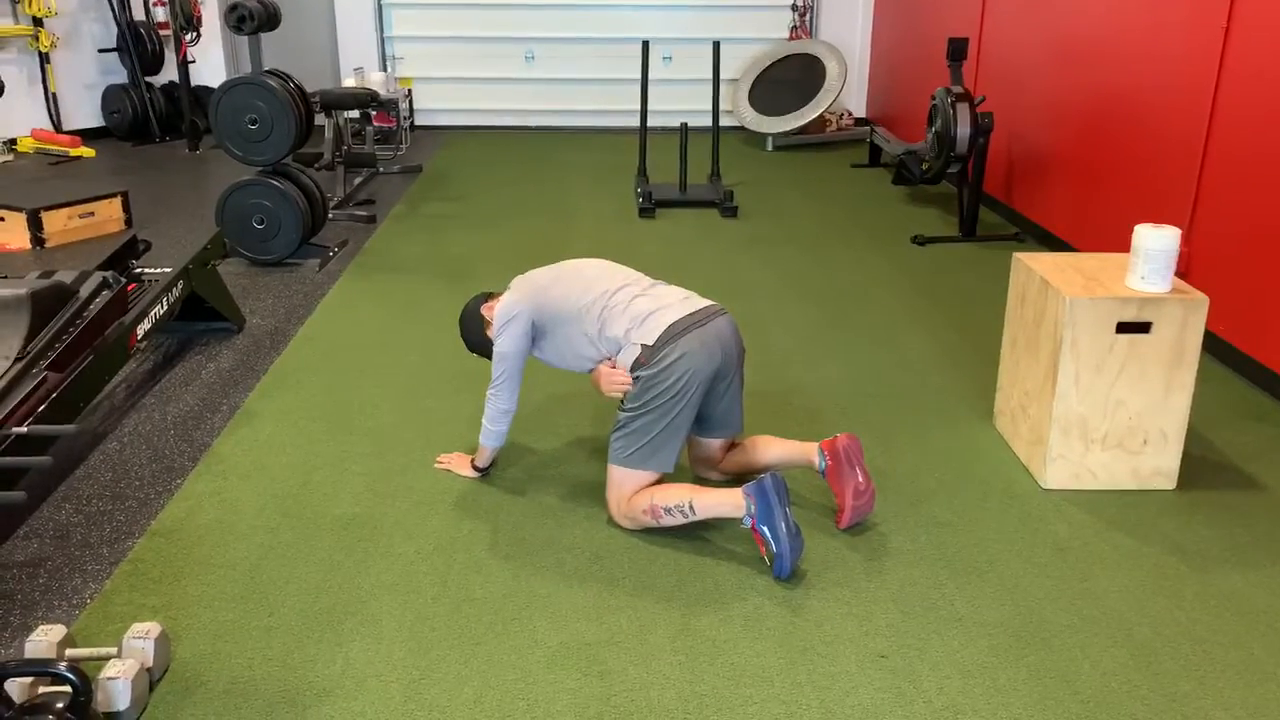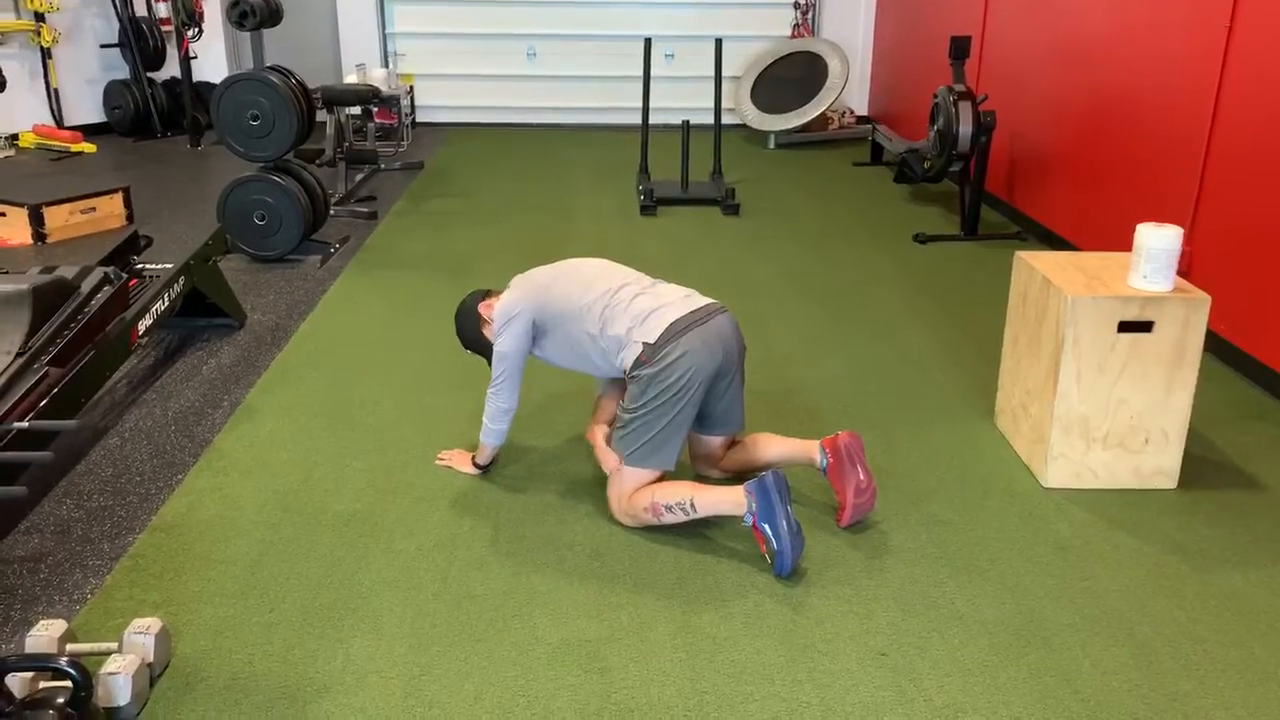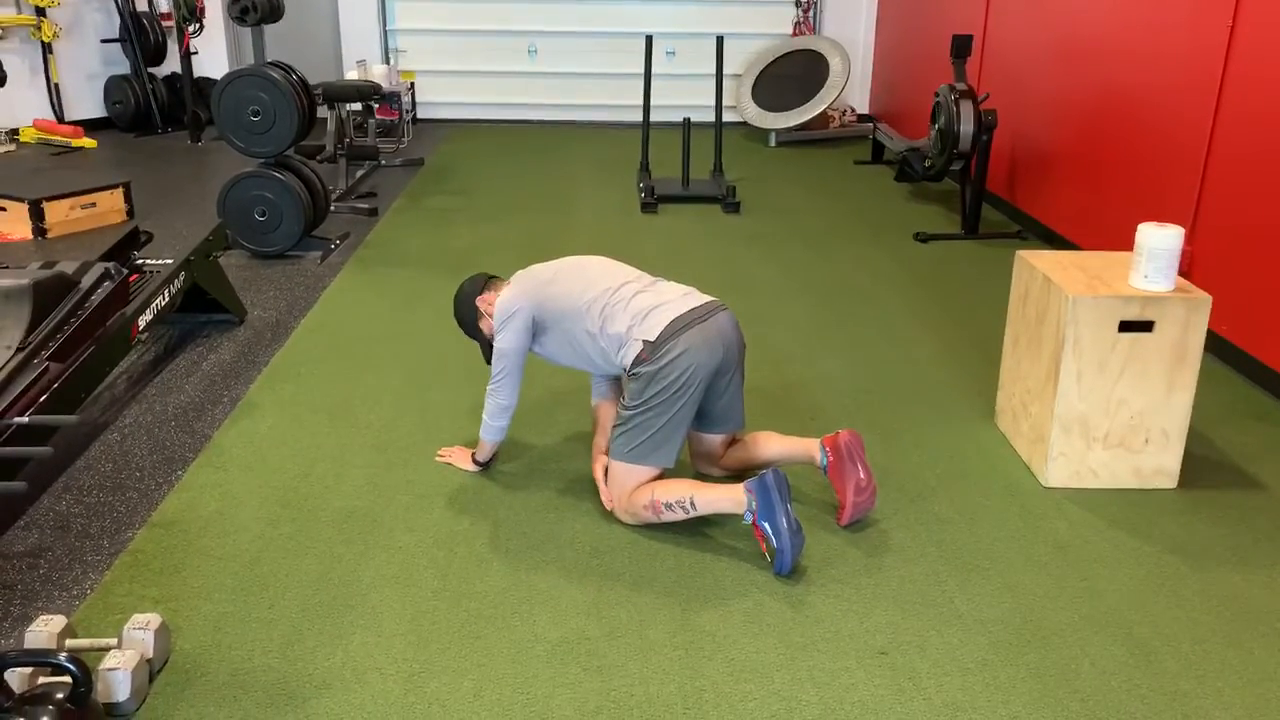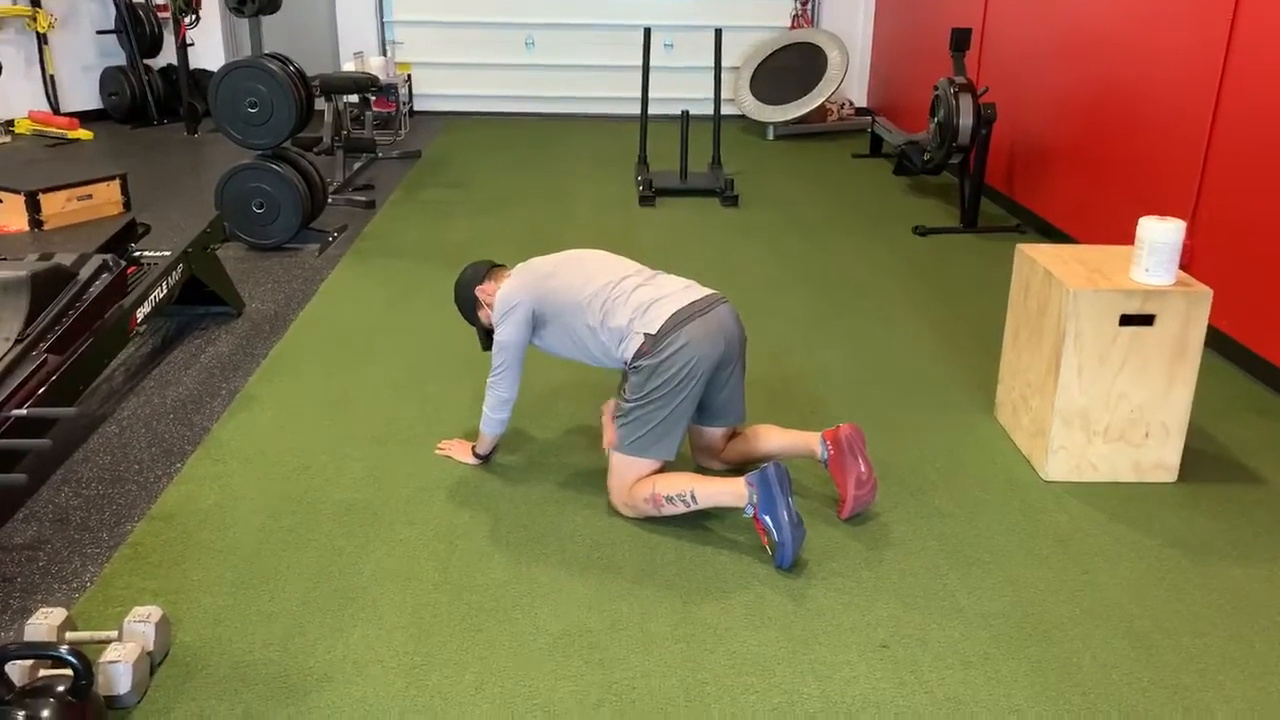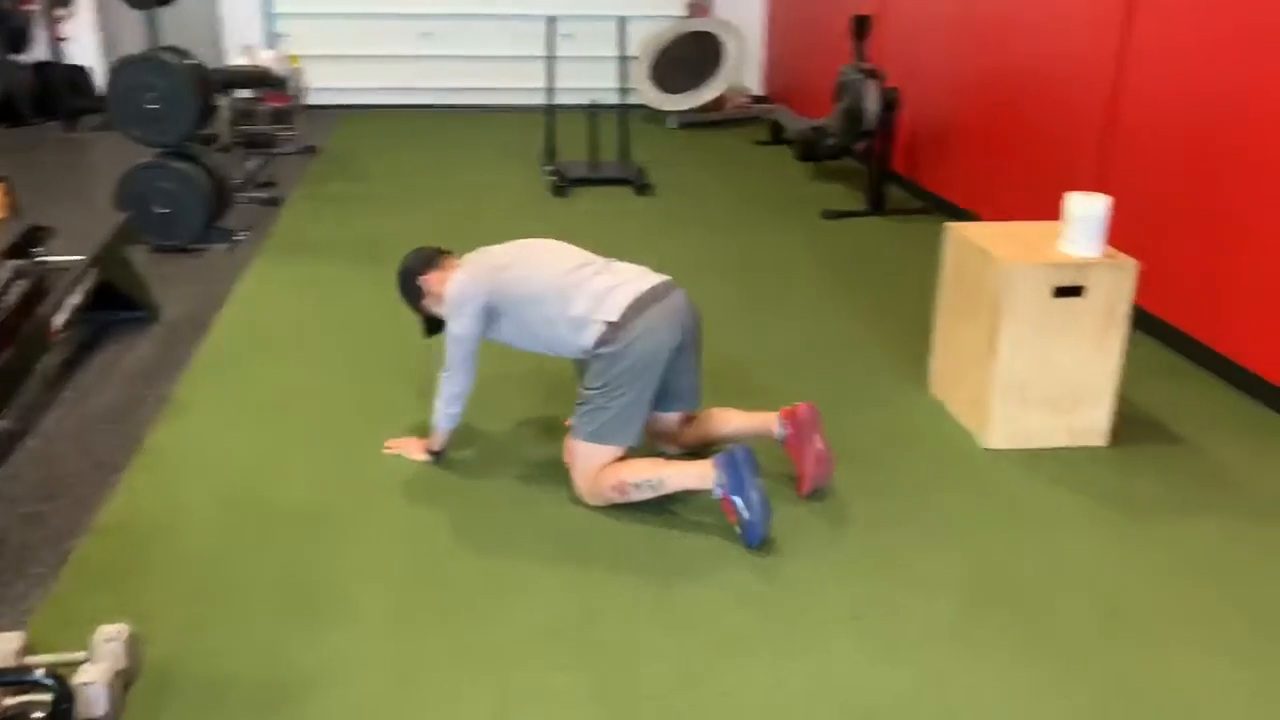
dt=0.5s
person 1, frame 1
left shoulder: (514, 307)
right shoulder: (557, 284)
left elbow: (502, 396)
left wrist: (479, 462)
right wrist: (604, 372)
left hip: (671, 352)
right hip: (717, 326)
left knee: (626, 506)
right knee: (713, 461)
left ankle: (750, 502)
right ankle: (826, 455)
person 1, frame 2
left shoulder: (513, 306)
right shoulder: (554, 287)
left elbow: (503, 395)
left wrist: (480, 459)
right wrist: (599, 424)
left hip: (672, 350)
right hip: (718, 324)
left knee: (626, 504)
right knee: (713, 459)
left ankle: (751, 500)
right ankle: (828, 452)
person 1, frame 3
left shoulder: (513, 302)
right shoulder: (556, 284)
left elbow: (502, 392)
right elbow: (605, 371)
left wrist: (480, 456)
right wrist: (601, 449)
left hip: (671, 349)
right hip: (718, 322)
left knee: (627, 502)
right knee: (714, 458)
left ankle: (751, 499)
right ankle: (828, 451)
person 1, frame 4
left shoulder: (513, 295)
right shoulder: (554, 273)
left elbow: (502, 384)
left wrist: (479, 449)
right wrist: (617, 404)
left hip: (674, 341)
right hip: (717, 315)
left knee: (627, 495)
right knee: (714, 451)
left ankle: (752, 493)
right ankle: (829, 444)
person 1, frame 5
left shoulder: (464, 287)
right shoulder: (508, 262)
left elbow: (456, 378)
left wrist: (432, 446)
right wrist: (587, 421)
left hip: (630, 329)
right hip: (670, 300)
left knee: (592, 484)
right knee: (671, 433)
left ankle: (719, 474)
right ankle: (785, 424)
